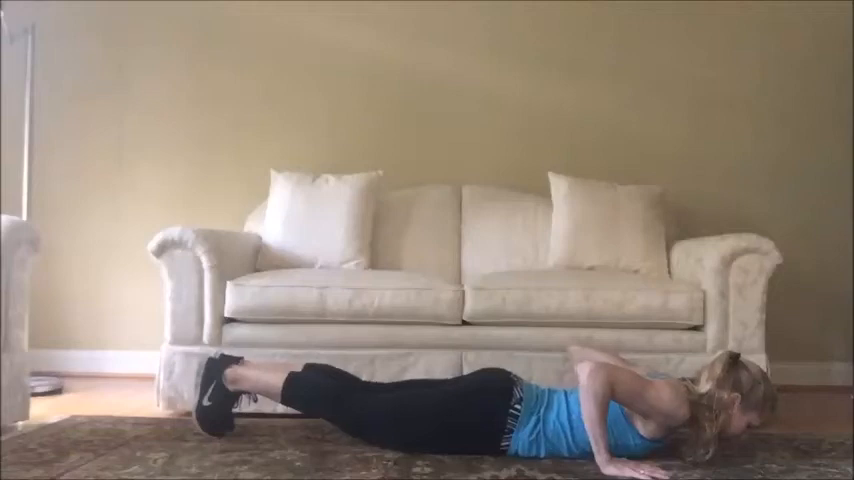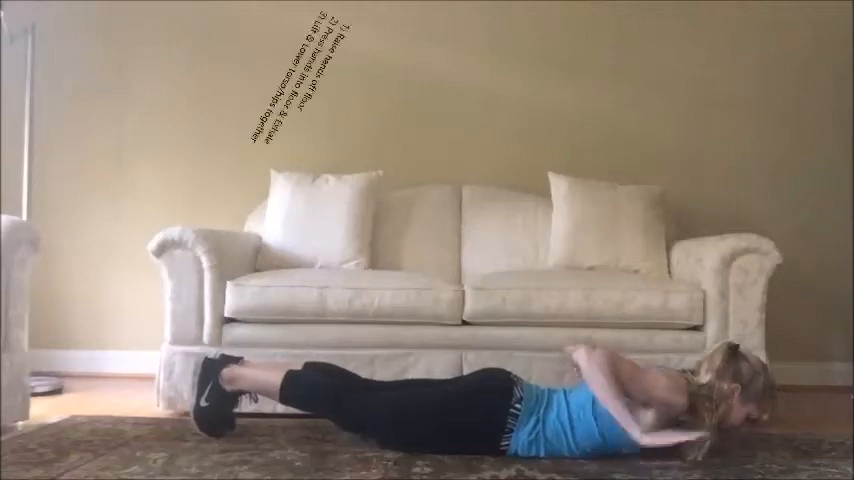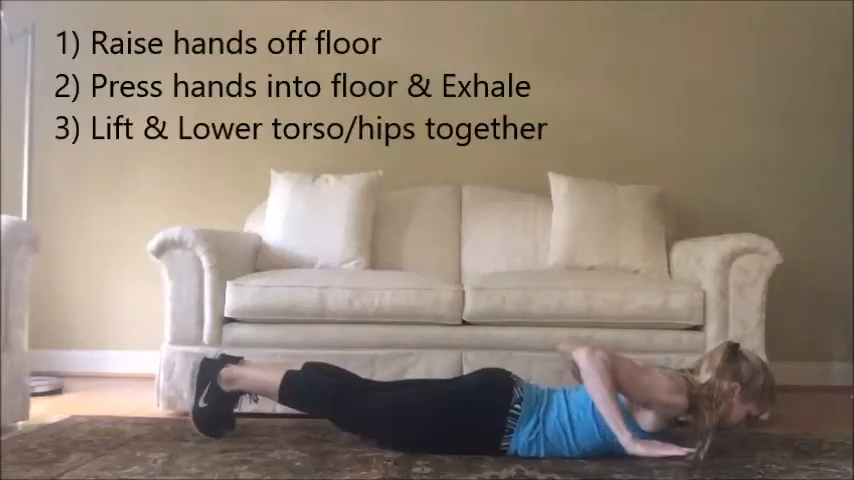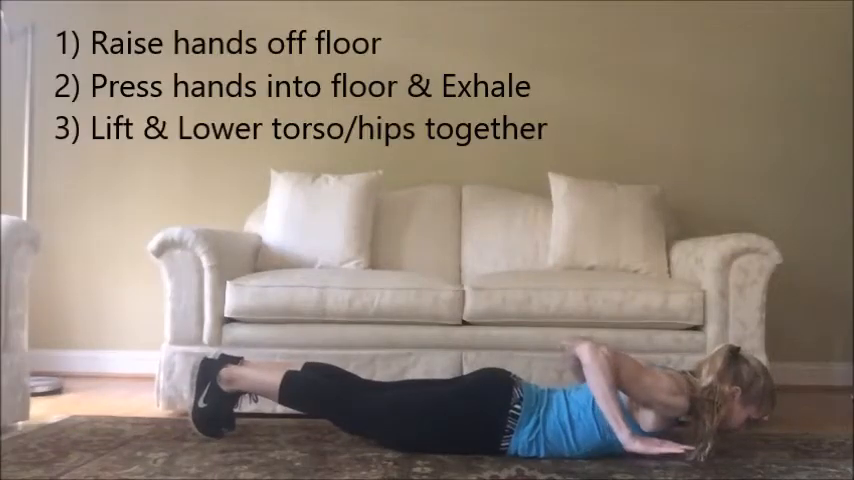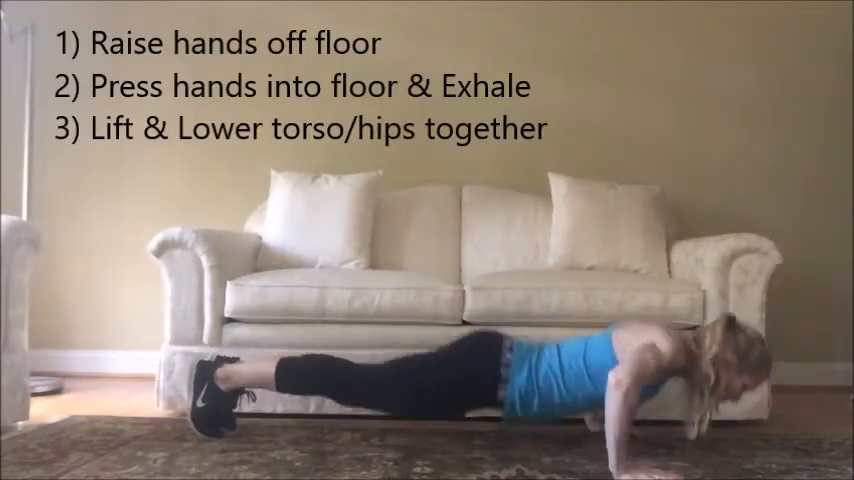
dt=0.5s
person 1, frame 1
left shoulder: (659, 386)
right shoulder: (672, 404)
left elbow: (579, 351)
right elbow: (592, 371)
left hip: (504, 402)
right hip: (496, 416)
left knee: (362, 394)
right knee: (355, 409)
left ankle: (237, 370)
right ankle: (233, 375)
person 1, frame 2
left shoulder: (661, 381)
right shoulder: (672, 396)
left elbow: (580, 351)
right elbow: (589, 352)
right wrist: (639, 432)
left hip: (502, 403)
right hip: (496, 416)
left knee: (363, 393)
right knee: (351, 406)
left ankle: (237, 368)
right ankle: (231, 374)
person 1, frame 3
left shoulder: (664, 383)
right shoulder: (671, 397)
left elbow: (573, 351)
right elbow: (591, 356)
right wrist: (631, 439)
left hip: (504, 401)
right hip: (498, 417)
left knee: (363, 396)
right knee: (355, 408)
left ankle: (235, 369)
right ankle: (229, 377)
person 1, frame 4
left shoulder: (668, 385)
right shoulder: (673, 397)
left elbow: (576, 348)
right elbow: (594, 353)
right wrist: (627, 434)
left hip: (505, 404)
right hip: (496, 416)
left knee: (362, 395)
right knee: (355, 406)
left ankle: (234, 369)
right ankle: (228, 375)
person 1, frame 5
left shoulder: (666, 343)
right shoulder: (671, 349)
right elbow: (621, 383)
left wrist: (597, 415)
left hip: (500, 365)
right hip: (493, 371)
left knee: (360, 381)
right knee: (358, 384)
left ankle: (230, 371)
right ankle: (226, 375)
